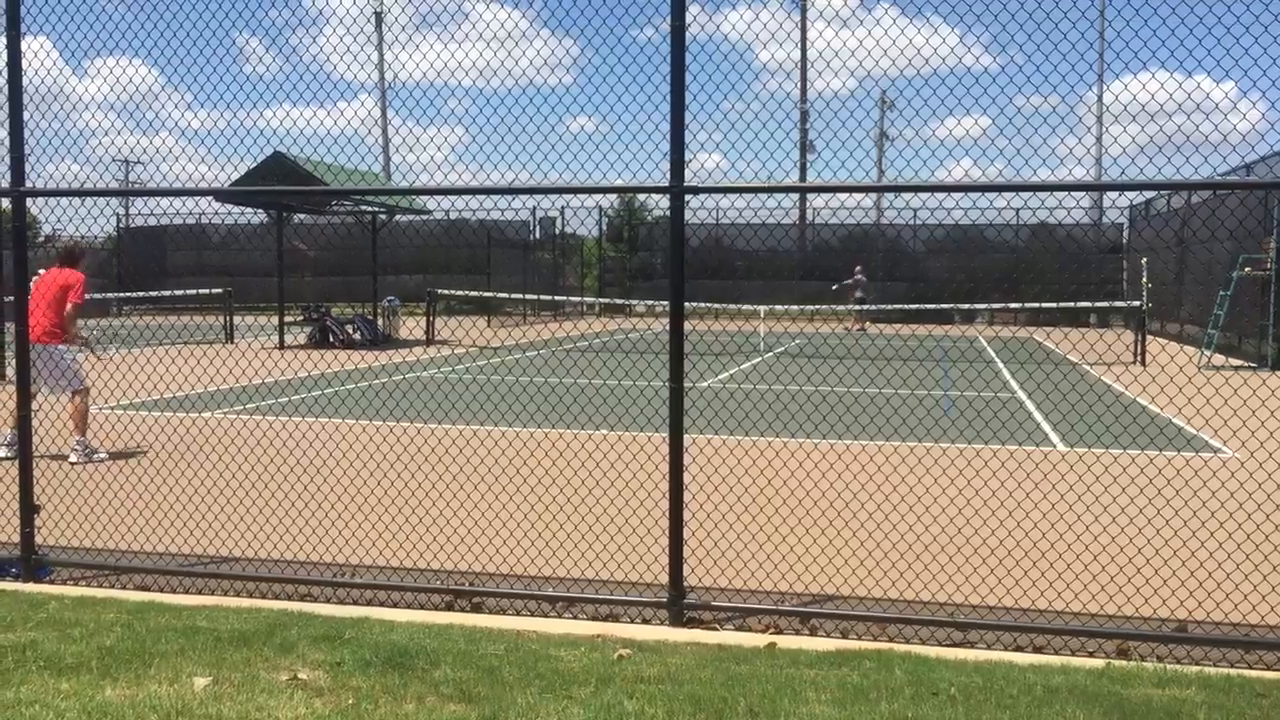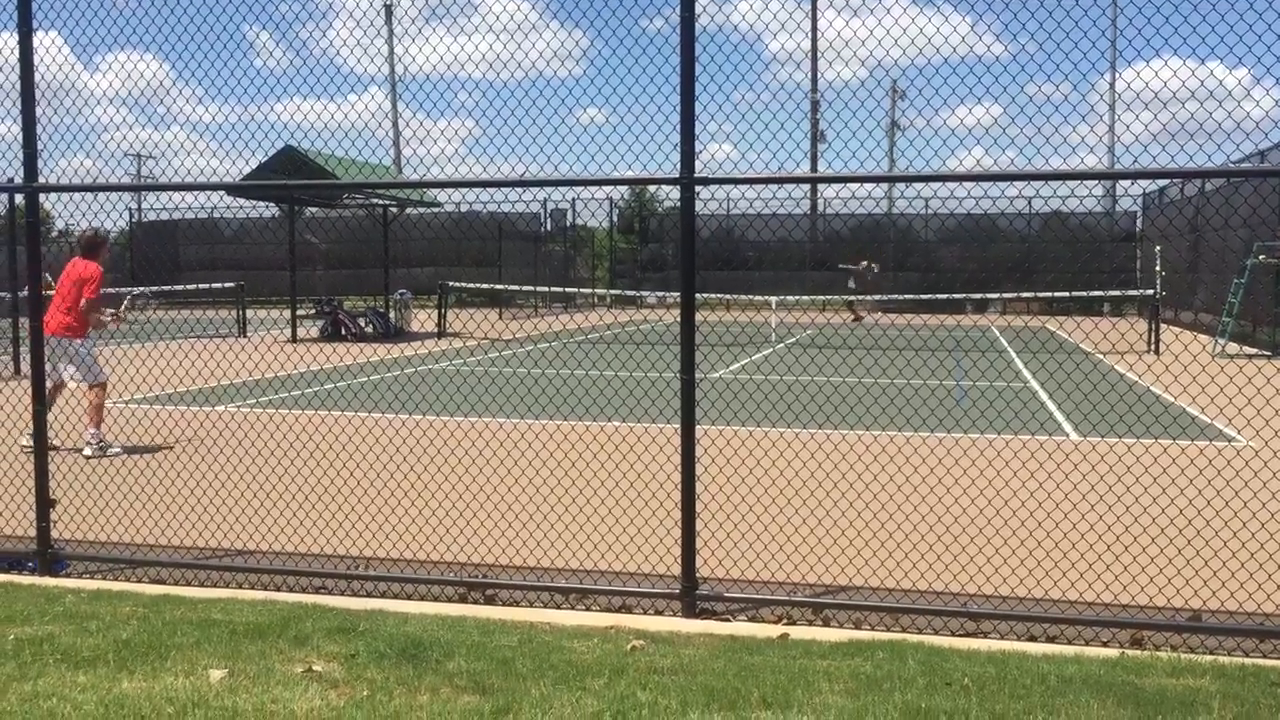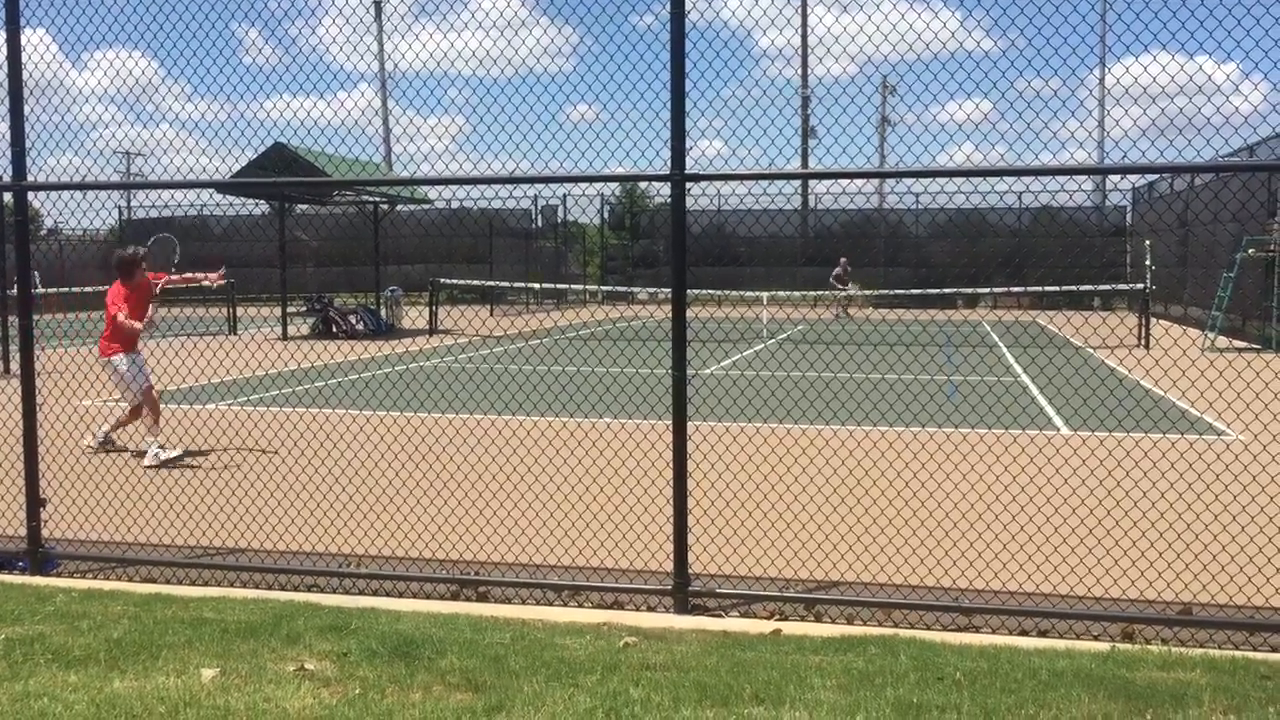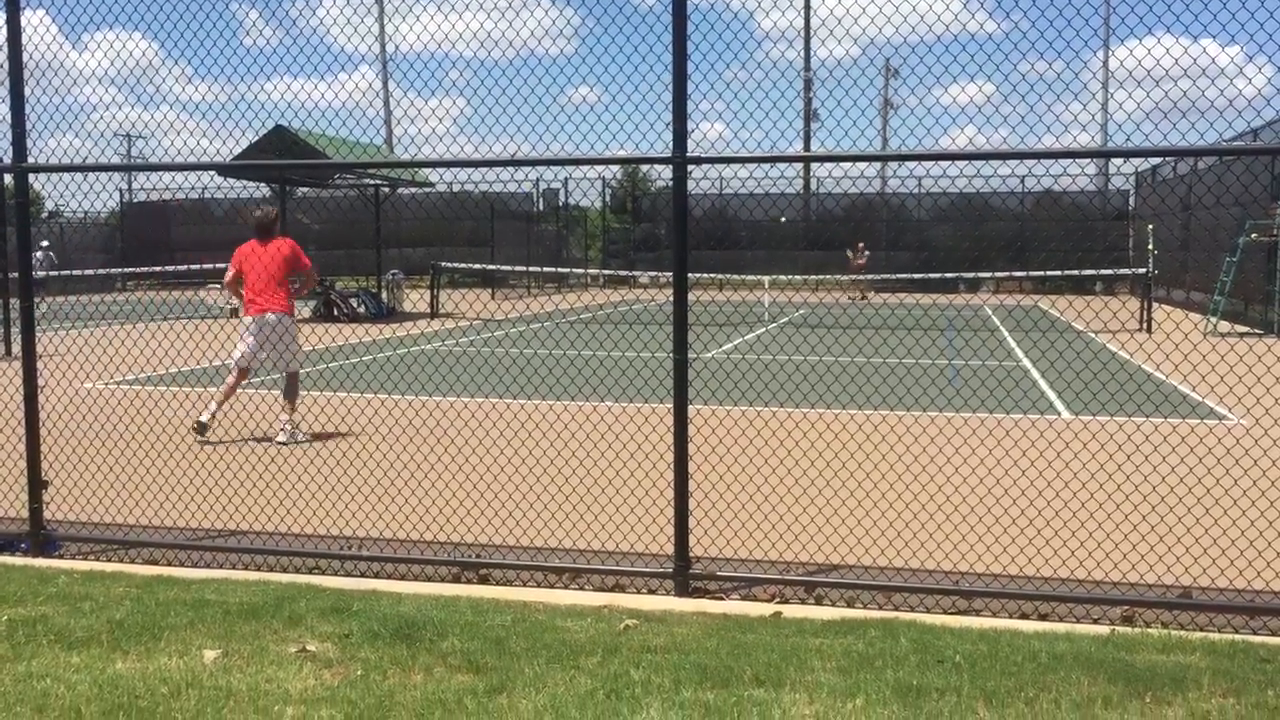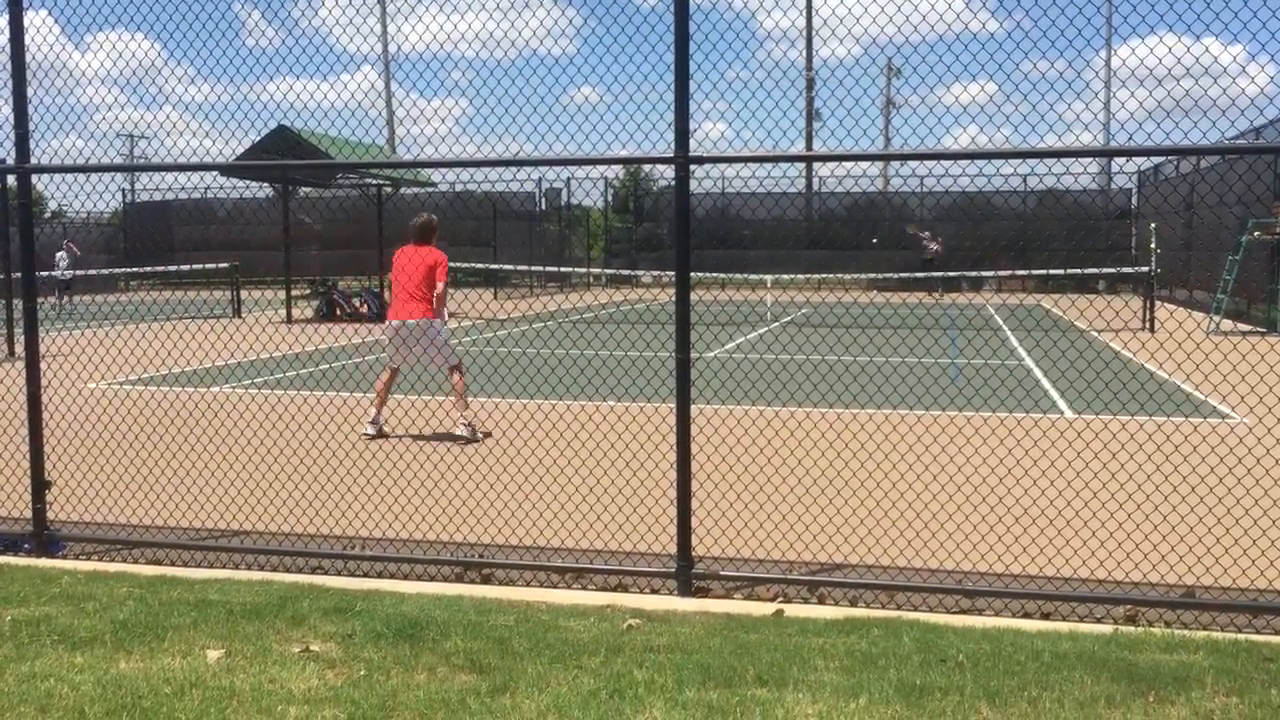
dt=1s
person 1, frame 1
left shoulder: (44, 275)
right shoulder: (76, 277)
right elbow: (69, 313)
left wrist: (71, 335)
right wrist: (72, 336)
left hip: (26, 338)
right hip: (49, 342)
right knee: (79, 390)
right ankle: (80, 448)
person 1, frame 2
left shoulder: (74, 263)
right shoulder: (95, 270)
right elbow: (84, 309)
left wrist: (102, 312)
right wrist: (99, 321)
left hip: (49, 331)
right hip: (70, 334)
left knee: (55, 384)
right knee: (98, 384)
left ankle: (35, 434)
right ankle: (94, 441)
person 1, frame 3
left shoulder: (147, 281)
right shoulder: (116, 291)
left elbow: (178, 278)
right elbow: (122, 320)
left wrist: (207, 276)
right wrist: (138, 326)
left hip: (131, 352)
right hip: (115, 353)
left knee: (141, 404)
right knee: (149, 395)
left ankle: (102, 436)
right ankle: (155, 448)
person 1, frame 4
left shoulder: (243, 250)
right shoulder: (288, 246)
left elbow: (228, 283)
right elbow: (312, 280)
left hip: (252, 317)
right hip: (280, 316)
left knee: (239, 371)
right knee: (292, 373)
left ankle: (208, 414)
right ankle: (287, 429)
person 1, frame 5
left shoulder: (399, 254)
right shoulder: (438, 256)
left elbow: (394, 287)
right elbow: (440, 292)
right wrist: (438, 315)
left hip: (396, 319)
right hip: (424, 320)
left knee: (391, 368)
right knee: (454, 368)
left ankle: (373, 422)
right ankle: (465, 423)
